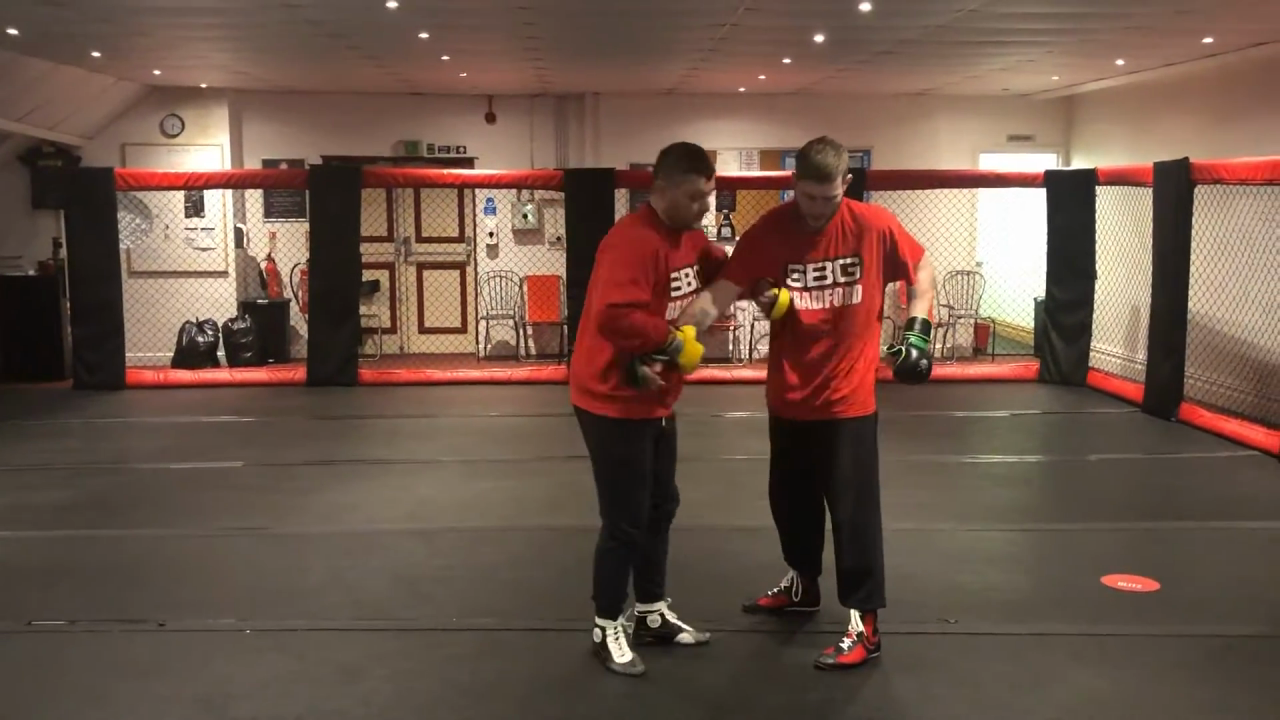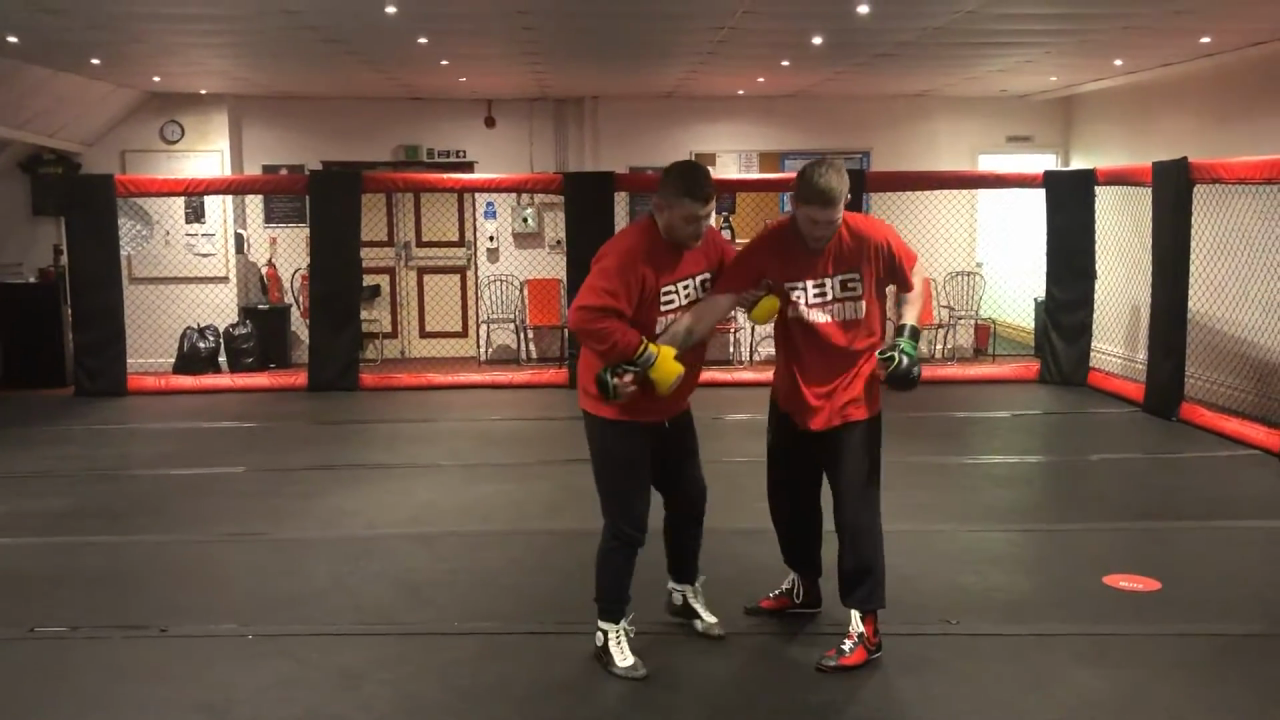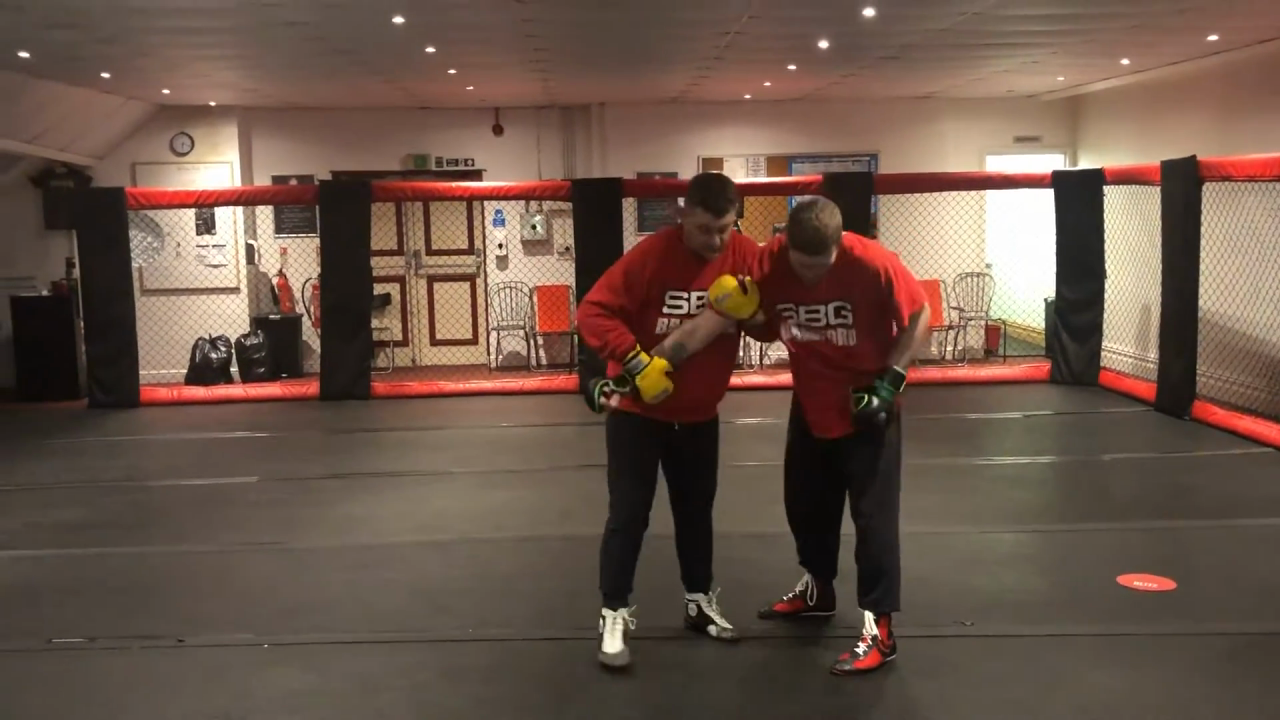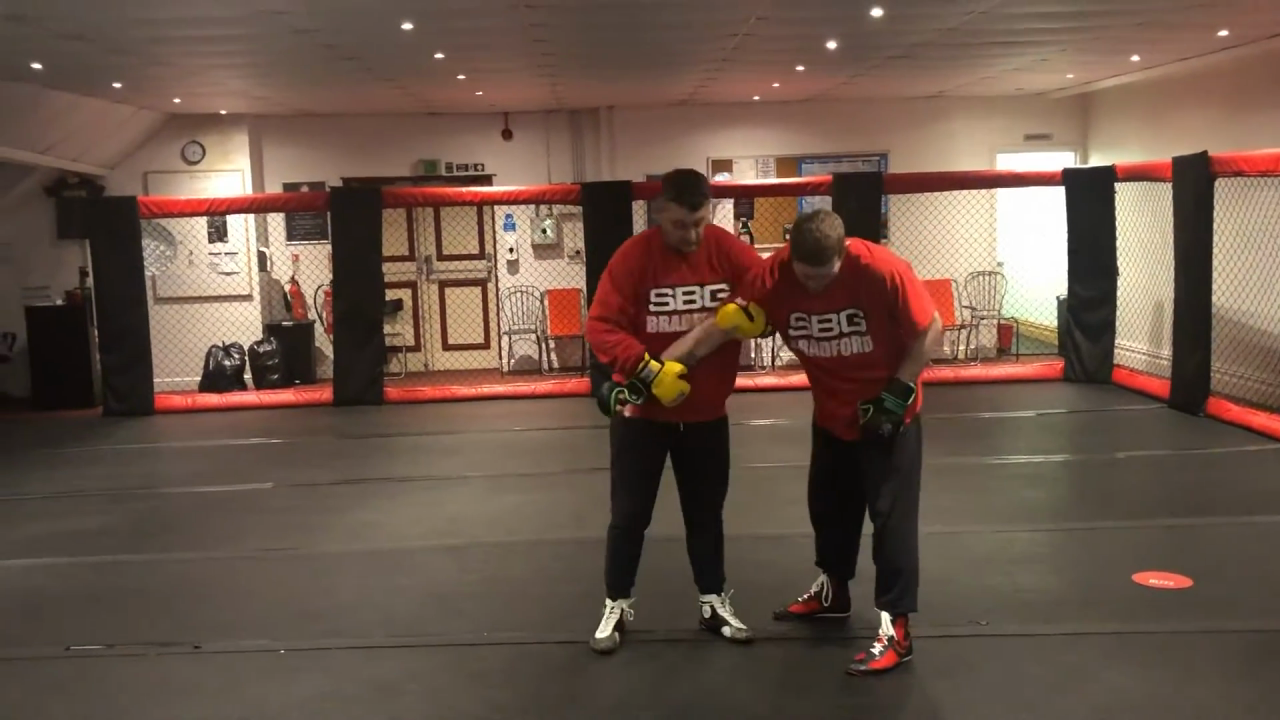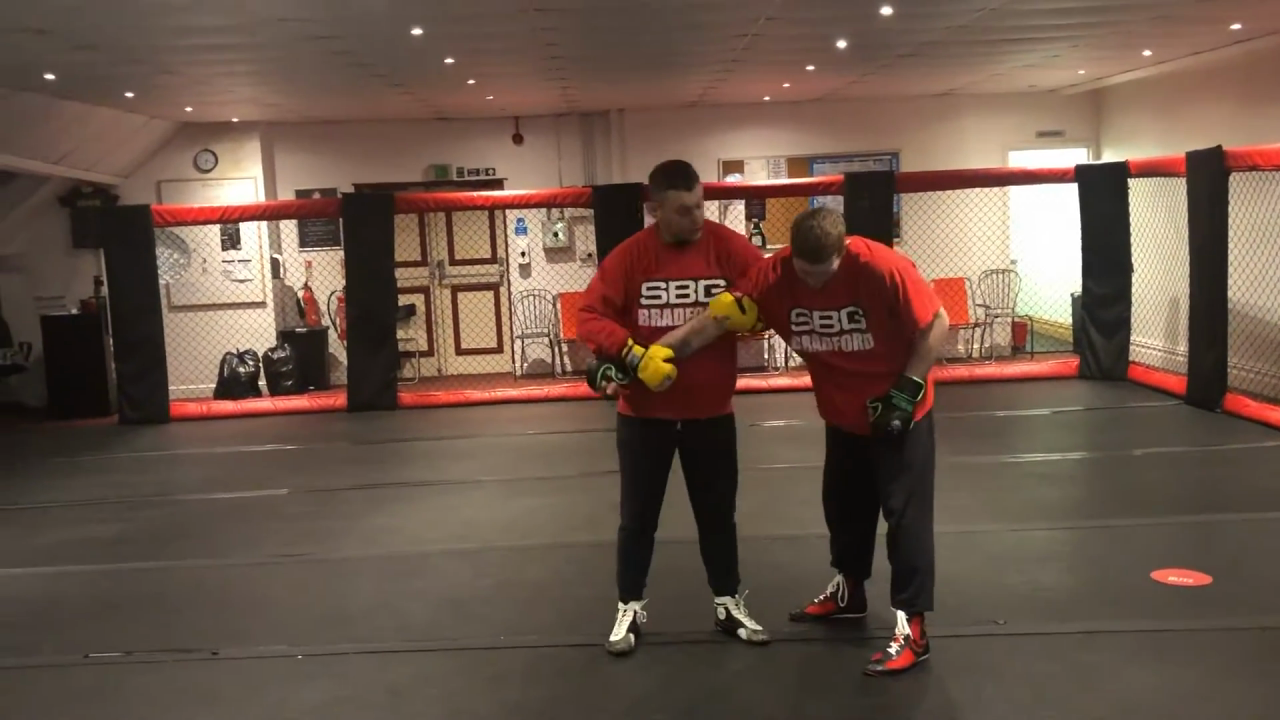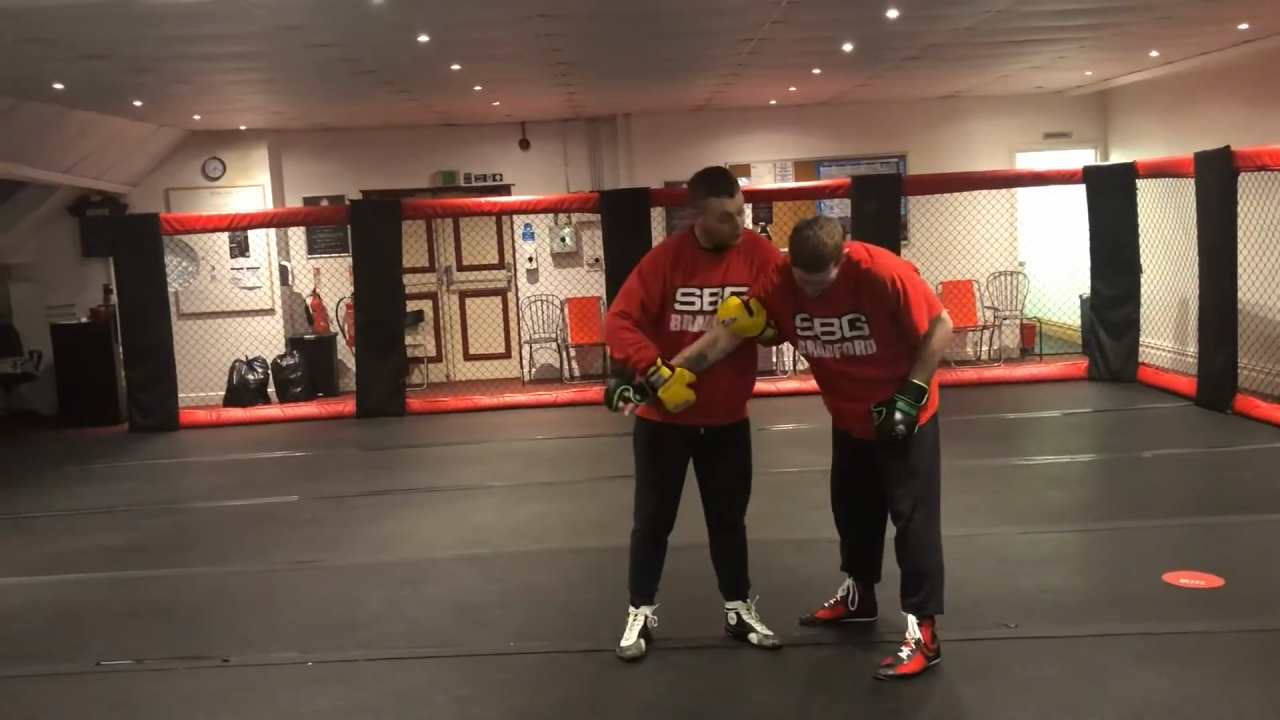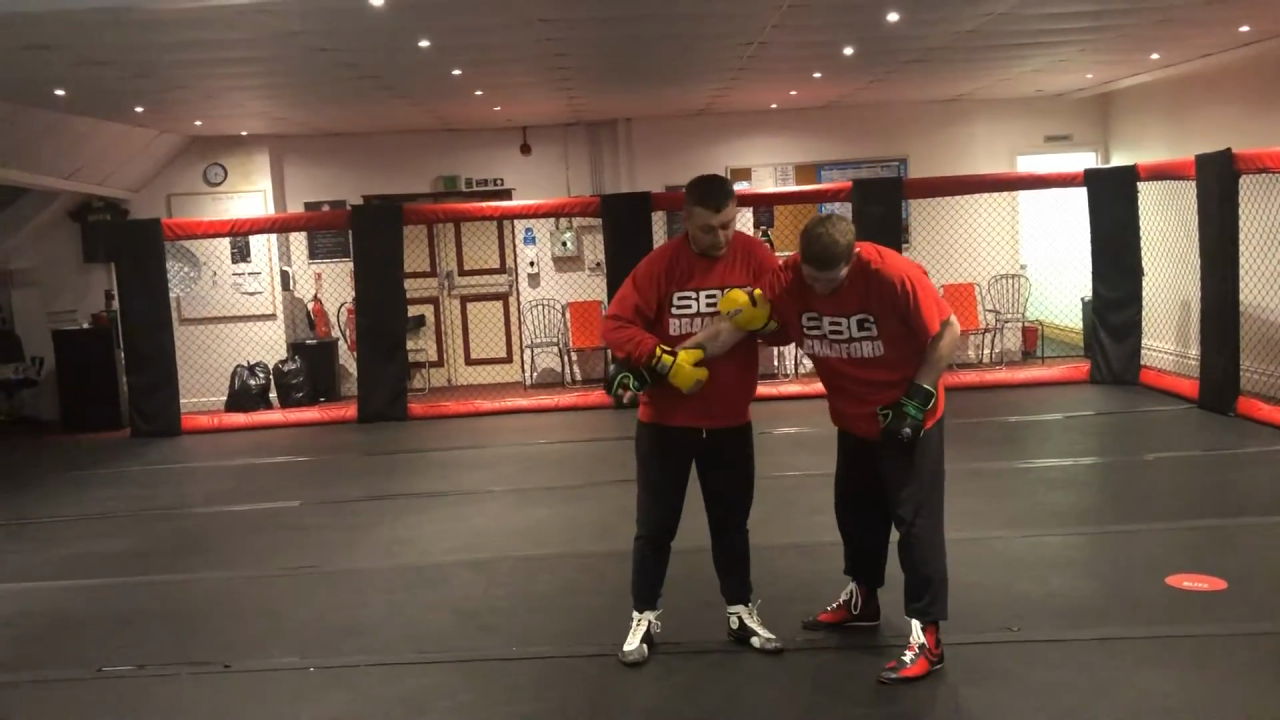
dt=0.3s
person 1, frame 1
left shoulder: (685, 236)
right shoulder: (633, 241)
left elbow: (720, 269)
right elbow: (614, 315)
right wrist: (677, 343)
left hip: (654, 401)
right hip: (612, 402)
left knee: (660, 507)
right knee: (625, 520)
left ankle: (651, 613)
right ankle: (608, 627)
person 1, frame 2
left shoulder: (709, 242)
right shoulder: (628, 251)
right elbow: (586, 317)
left wrist: (763, 296)
right wrist: (650, 358)
left hip: (671, 408)
right hip: (618, 410)
left knee: (690, 501)
right knee: (625, 524)
left ankle: (685, 593)
right ankle: (610, 630)
person 1, frame 3
left shoulder: (745, 254)
right shoulder: (651, 256)
right elbow: (594, 312)
right wrist: (639, 364)
left hip: (698, 414)
right hip: (638, 408)
left knee: (696, 512)
right knee: (628, 515)
left ankle: (699, 602)
right ankle: (614, 616)
person 1, frame 4
left shoulder: (728, 251)
right shoulder: (632, 258)
right elbow: (600, 329)
right wrist: (650, 371)
left hip: (705, 412)
right hip: (641, 411)
left knee: (706, 513)
right knee: (629, 516)
left ankle: (714, 603)
right ankle: (616, 606)
person 1, frame 5
left shoulder: (727, 245)
right shoulder: (629, 256)
right elbow: (589, 317)
right wrist: (635, 357)
left hip: (711, 411)
right hip: (643, 412)
left knee: (717, 513)
right knee: (637, 517)
left ankle: (729, 605)
right ankle: (629, 608)
person 1, frame 6
left shoulder: (759, 253)
right shoulder: (665, 259)
right elbow: (620, 323)
right wrist: (659, 375)
left hip: (728, 418)
right hip: (662, 416)
left knee: (728, 518)
right knee: (652, 519)
left ankle: (738, 609)
right ankle: (640, 612)
person 1, frame 7
left shoulder: (755, 256)
right shoulder: (661, 263)
right elbow: (616, 325)
right wrist: (666, 362)
left hip: (730, 421)
right hip: (664, 420)
left knee: (731, 522)
right knee: (655, 524)
left ankle: (741, 613)
right ankle: (643, 618)
person 2, frame 1
left shoulder: (876, 226)
right shoulder: (768, 232)
left elbow: (921, 270)
right elbow: (717, 295)
left wrist: (916, 331)
left hip: (849, 399)
right hip: (788, 398)
left knee: (854, 508)
right knee: (789, 498)
left ankle: (864, 624)
right ankle: (802, 582)
person 2, frame 2
left shoulder: (875, 239)
right shoulder: (768, 247)
left elbow: (911, 282)
right elbow: (714, 306)
left wrist: (906, 337)
left hip: (855, 400)
right hip: (792, 398)
left knee: (856, 509)
right knee: (787, 498)
left ankle: (865, 623)
right ankle: (802, 585)
person 2, frame 3
left shoulder: (874, 264)
right shoulder: (767, 265)
left elbow: (919, 318)
right elbow: (712, 320)
left wrist: (890, 381)
left hip: (867, 407)
right hip: (810, 406)
left knee: (873, 513)
right knee: (804, 502)
left ankle: (879, 628)
right ankle: (817, 588)
person 2, frame 4
left shoulder: (883, 270)
right shoulder: (775, 275)
left elbow: (929, 330)
right elbow: (719, 326)
left wrist: (896, 394)
left hip: (888, 412)
right hip: (831, 413)
left knee: (892, 513)
right knee: (828, 504)
left ankle: (896, 628)
right ankle: (832, 589)
person 2, frame 5
left shoulder: (884, 268)
right shoulder: (776, 274)
left elbow: (936, 325)
right elbow: (715, 320)
left wrist: (905, 391)
left hip: (898, 409)
right hip: (841, 414)
left knee: (905, 512)
right knee: (843, 505)
left ankle: (911, 627)
right ankle: (849, 590)
person 2, frame 6
left shoulder: (884, 273)
right shoulder: (778, 282)
left elbow: (939, 327)
right elbow: (726, 333)
left wrist: (910, 394)
left hip: (904, 413)
right hip: (848, 417)
left knee: (913, 514)
right knee: (851, 508)
left ankle: (923, 631)
right ankle: (858, 594)
person 2, frame 7
left shoulder: (894, 275)
right shoulder: (787, 280)
left elbow: (947, 330)
right elbow: (734, 325)
left wrist: (916, 398)
left hip: (910, 416)
right hip: (853, 420)
left knee: (916, 519)
right knee: (855, 512)
left ankle: (926, 635)
right ankle: (861, 598)
